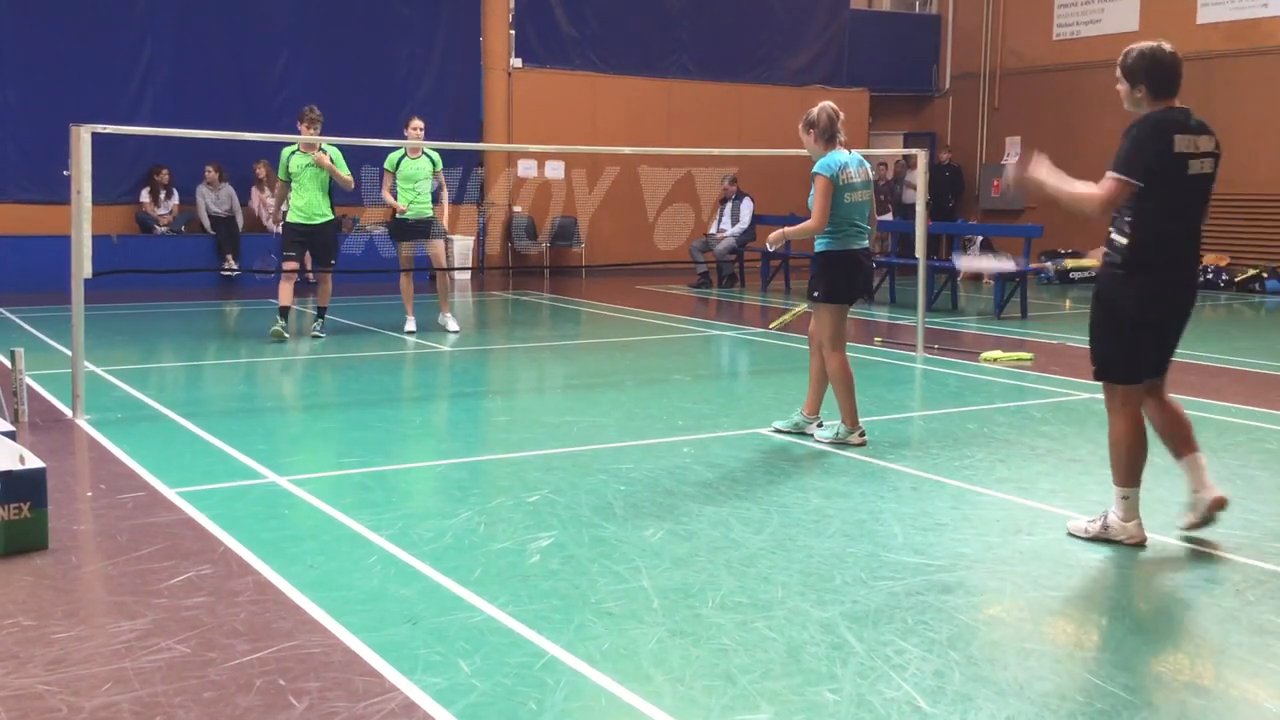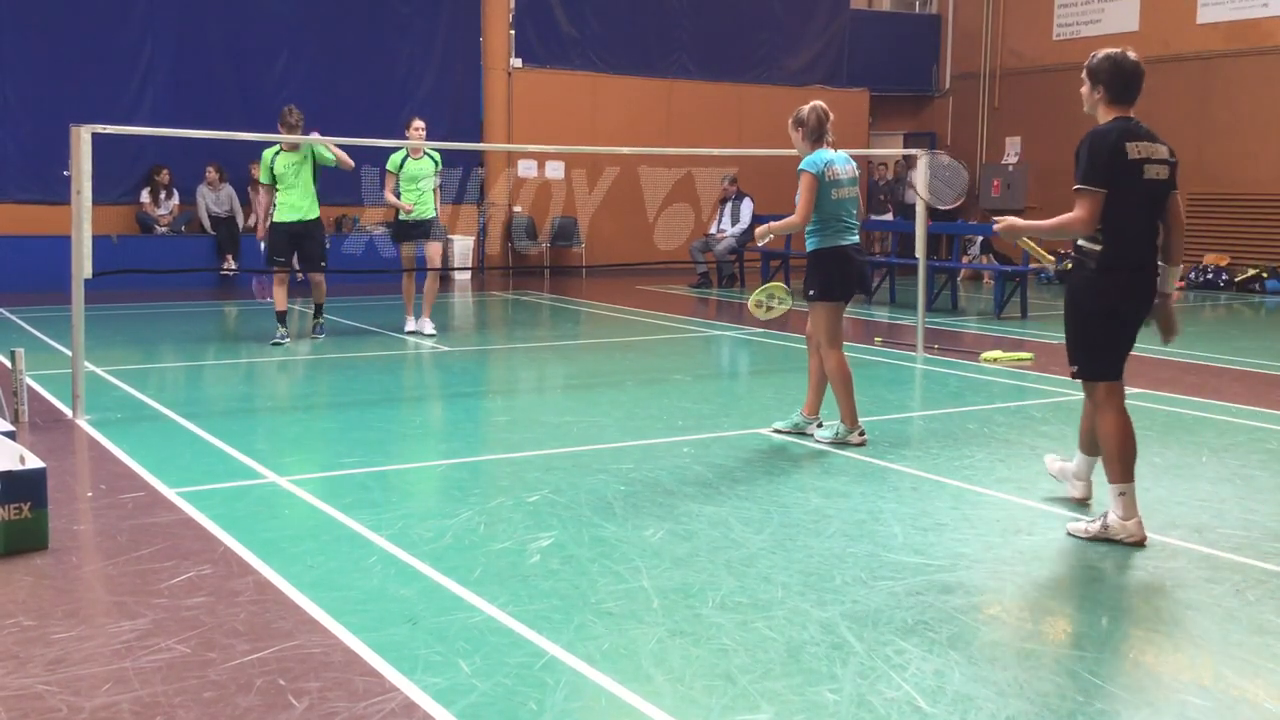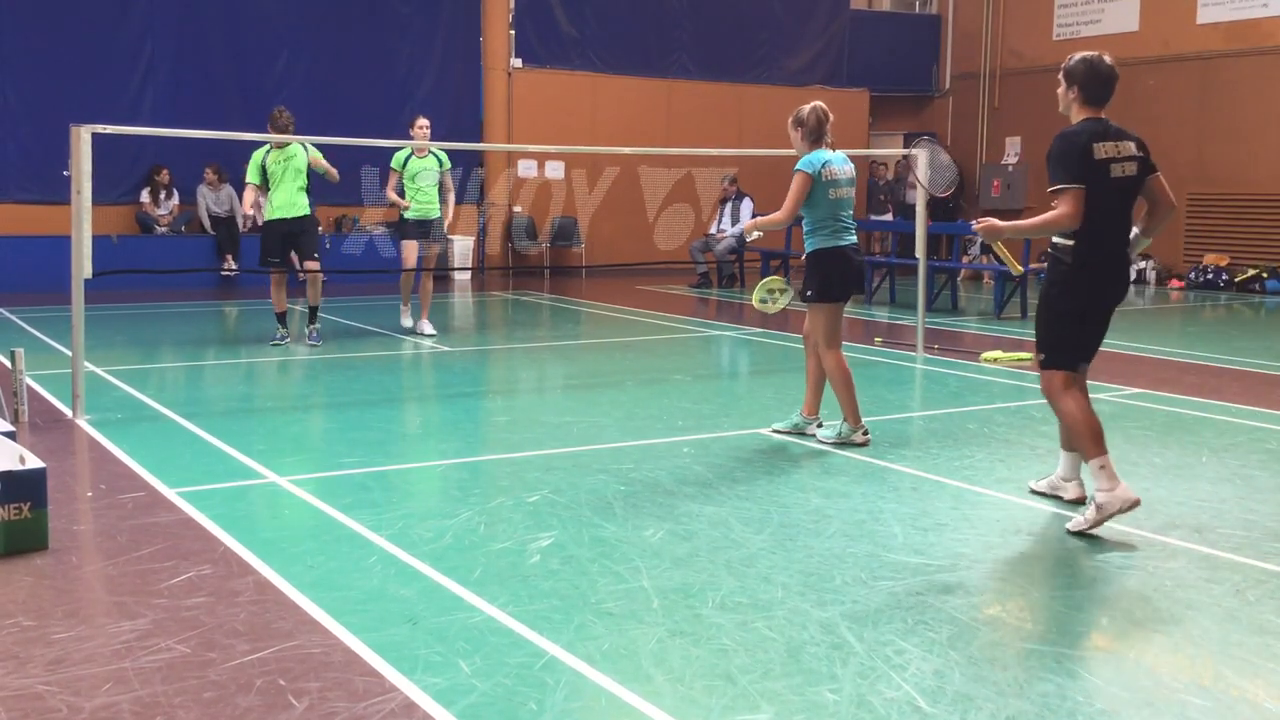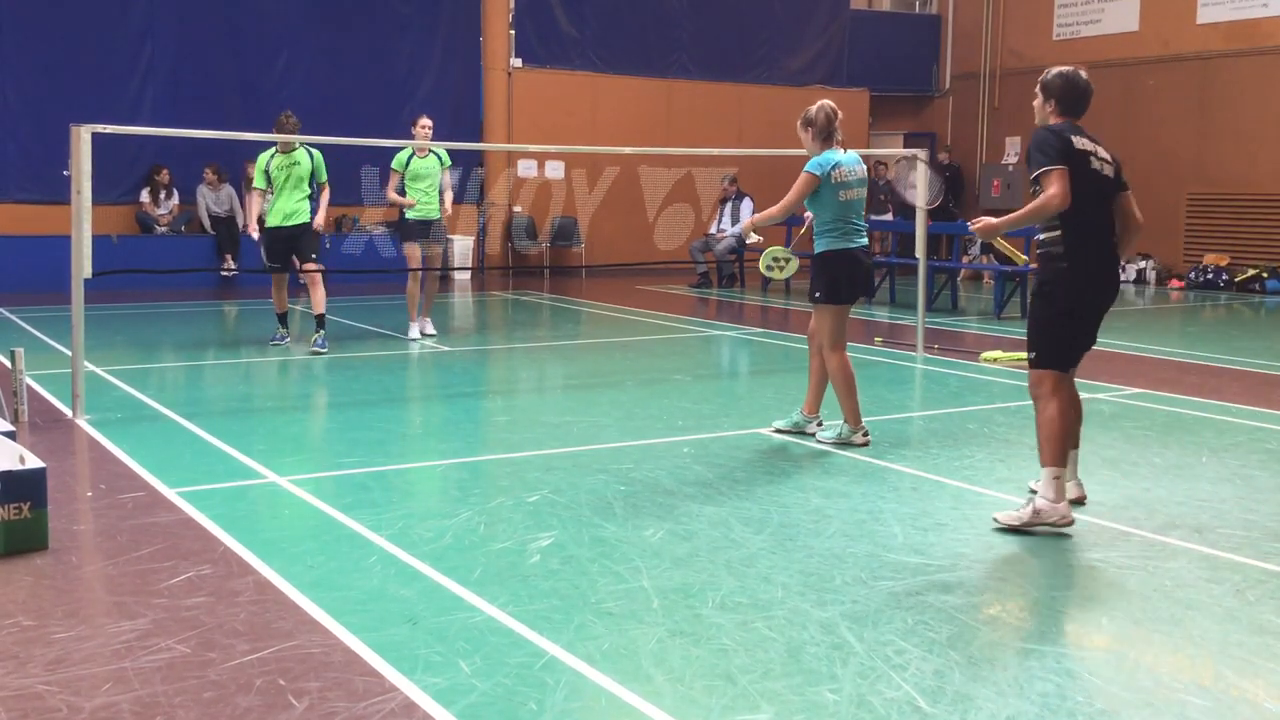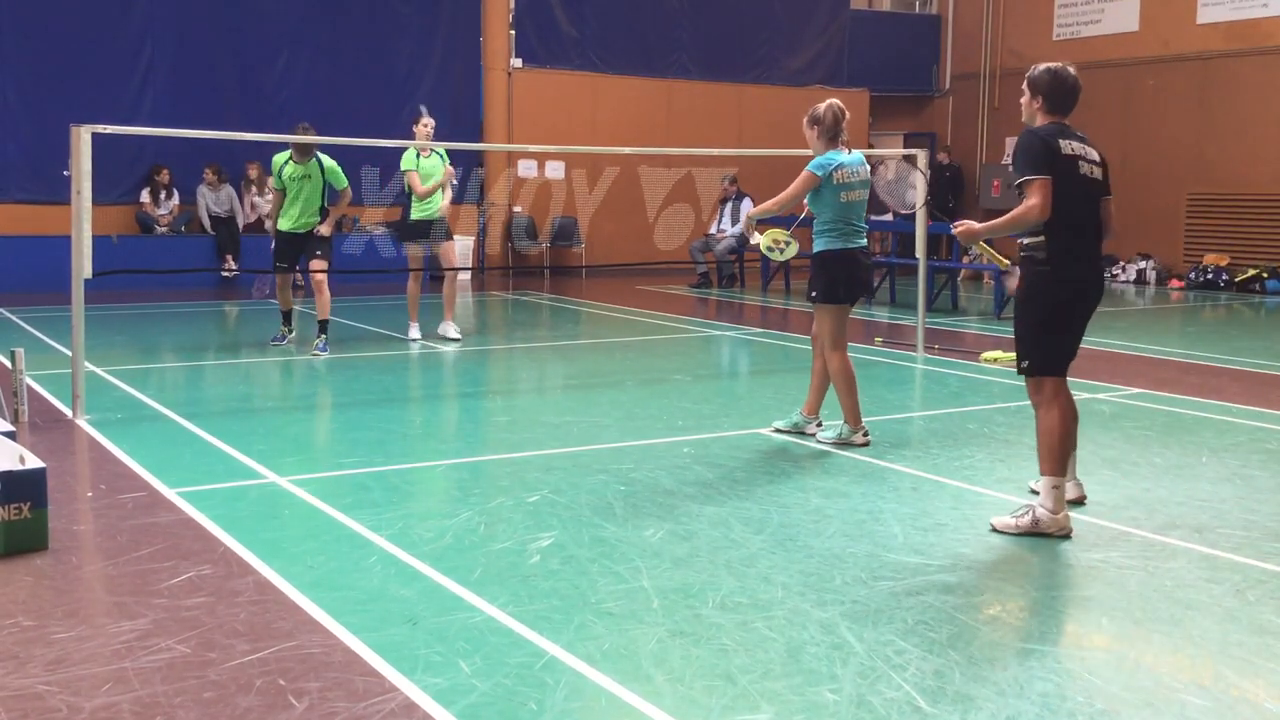
dt=0.3s
person 1, frame 1
left shoulder: (1148, 131)
right shoulder: (1205, 136)
left elbow: (1101, 202)
left wrist: (1046, 176)
left hip: (1131, 284)
right hip: (1177, 283)
left knee: (1124, 399)
right knee: (1152, 392)
left ankle: (1124, 518)
right ankle: (1202, 487)
person 1, frame 2
left shoulder: (1099, 141)
right shoulder: (1160, 146)
left elbow: (1085, 220)
right elbow: (1176, 226)
left wrist: (1024, 227)
right wrist: (1165, 288)
left hip: (1099, 283)
right hip: (1139, 284)
left knee: (1106, 395)
right knee: (1098, 383)
left ankle: (1124, 516)
right ankle: (1080, 472)
person 1, frame 3
left shoulder: (1071, 141)
right shoulder: (1131, 143)
left elbow: (1069, 217)
right elbow: (1165, 204)
left wrist: (1004, 228)
right wrist: (1132, 240)
left hip: (1074, 275)
right hip: (1111, 274)
left knee: (1058, 383)
right knee: (1073, 375)
left ankle: (1109, 488)
right ankle: (1068, 477)
person 1, frame 4
left shoulder: (1049, 137)
right shoulder: (1099, 150)
left elbow: (1057, 197)
right elbow: (1131, 223)
left wrist: (1000, 226)
left hip: (1064, 273)
right hip: (1101, 276)
left knee: (1046, 383)
right knee: (1062, 377)
left ankle: (1053, 500)
right ankle: (1067, 478)
person 1, frame 5
left shoulder: (1035, 140)
right shoulder: (1090, 150)
left elbow: (1037, 209)
right elbow: (1105, 223)
left wrist: (981, 230)
left hip: (1050, 278)
right hip: (1087, 277)
left knee: (1044, 389)
right knee: (1054, 381)
left ankle: (1050, 508)
right ankle: (1066, 480)
person 2, frame 1
left shoulder: (826, 166)
right shoulder: (861, 163)
left elbow: (818, 224)
right elbow: (872, 218)
left wrist: (783, 233)
left hip: (835, 261)
right hip: (858, 258)
left knee: (833, 347)
right knee: (818, 337)
left ankle: (851, 427)
right ankle: (809, 416)
person 2, frame 2
left shoulder: (812, 163)
right shoulder: (846, 160)
left elbow: (801, 219)
left wrist: (768, 228)
left hip: (828, 259)
right hip: (850, 255)
left knee: (829, 345)
right knee: (815, 337)
left ankle: (851, 426)
right ankle: (809, 416)
person 2, frame 3
left shoulder: (809, 164)
right shoulder: (844, 160)
left elbow: (785, 216)
left wrist: (754, 223)
left hip: (826, 259)
right hip: (847, 254)
left knee: (828, 346)
right knee: (812, 337)
left ankle: (854, 425)
right ankle: (809, 416)
person 2, frame 4
left shoulder: (820, 164)
right shoulder: (855, 160)
left elbow: (782, 210)
left wrist: (752, 220)
left hip: (835, 260)
right hip: (856, 256)
left knee: (833, 346)
right knee: (817, 337)
left ankle: (854, 427)
right ankle: (809, 415)
person 2, frame 5
left shoulder: (823, 164)
right shoulder: (859, 160)
left elbow: (780, 203)
left wrist: (751, 214)
left hip: (833, 260)
right hip: (855, 257)
left knee: (834, 347)
right knee: (821, 339)
left ankle: (854, 427)
right ankle: (809, 415)
person 3, frame 1
left shoulder: (331, 153)
right shoulder: (287, 154)
left elbow: (350, 185)
left wrist: (329, 167)
right wrist: (276, 211)
left hip: (324, 222)
right hip: (295, 221)
left knee: (324, 274)
right knee: (288, 271)
left ankle: (320, 320)
right ankle: (282, 321)
person 3, frame 2
left shoulder: (312, 149)
right shoulder: (269, 155)
left elbow: (349, 165)
right elbow: (265, 191)
left wrist: (327, 144)
right wrist: (261, 223)
left hip: (310, 221)
right hip: (281, 222)
left knee: (317, 277)
right knee: (280, 275)
left ankle: (318, 317)
right ankle: (282, 327)
person 3, frame 3
left shoulder: (305, 149)
right shoulder: (260, 155)
left elbow: (335, 178)
right elbow: (251, 188)
left wrist: (323, 165)
right wrist: (247, 207)
left hip: (303, 218)
right hip: (274, 221)
left knee: (313, 271)
right knee: (277, 277)
left ankle: (313, 323)
right ankle: (282, 328)
person 3, frame 4
left shoulder: (312, 155)
right shoulder: (265, 159)
left elbow: (324, 188)
right elbow: (258, 195)
left wrist: (321, 213)
right wrist: (252, 223)
left hip: (305, 224)
right hip: (275, 227)
left knee: (314, 275)
right knee: (278, 280)
left ankle: (320, 332)
right ankle: (283, 328)
person 3, frame 5
left shoulder: (327, 165)
right shoulder: (279, 162)
left elbow: (346, 194)
right elbow: (278, 195)
left wrist: (329, 223)
right wrist: (273, 226)
left hip: (316, 229)
right hip: (286, 229)
left knee: (319, 279)
right knee: (282, 281)
left ankle: (322, 335)
right ankle: (286, 327)
person 4, frame 1
left shoulder: (433, 157)
right shoulder: (394, 158)
left elbow: (443, 187)
right elbow: (385, 190)
left wrist: (445, 215)
right wrist: (395, 205)
left hip: (429, 218)
right hip: (404, 220)
left knee: (442, 267)
right knee: (406, 270)
left ankle: (445, 314)
right ankle: (410, 318)
person 4, frame 2
left shoulder: (434, 157)
right shoulder: (396, 159)
right elbow: (387, 193)
left wrist: (437, 211)
right wrist: (401, 205)
left hip: (430, 219)
right hip: (406, 221)
left knee: (434, 269)
right knee: (409, 272)
left ankle: (425, 319)
right ankle: (409, 318)
person 4, frame 3
left shoulder: (440, 157)
right shoulder: (401, 157)
left elbow: (449, 190)
right elbow: (389, 190)
left wrist: (449, 215)
right wrist: (400, 202)
left hip: (434, 220)
right hip: (410, 220)
left knee: (428, 272)
right knee: (409, 269)
left ankle: (424, 320)
right ankle: (405, 306)
person 4, frame 4
left shoulder: (441, 155)
right shoulder: (402, 158)
left elbow: (447, 189)
right elbow: (390, 194)
left wrist: (447, 204)
right wrist: (404, 201)
left hip: (435, 219)
right hip: (411, 220)
left knee: (434, 273)
right knee: (415, 273)
left ankle: (425, 317)
right ankle: (413, 323)
person 4, frame 5
left shoulder: (440, 154)
right shoulder: (409, 157)
left elbow: (447, 188)
right elbow: (420, 193)
left wrist: (445, 202)
right wrist: (441, 180)
left hip: (438, 220)
right hip: (415, 221)
left knee: (452, 269)
right knee: (416, 274)
left ankle: (447, 323)
right ankle: (413, 325)
